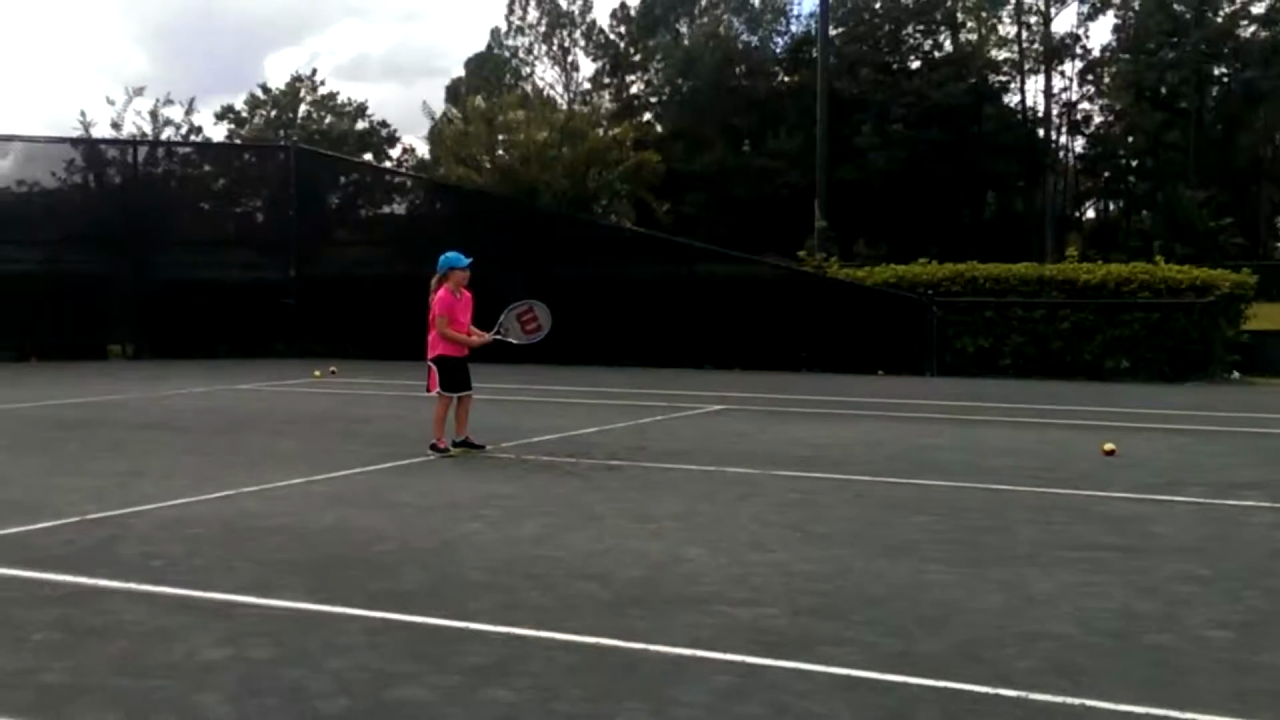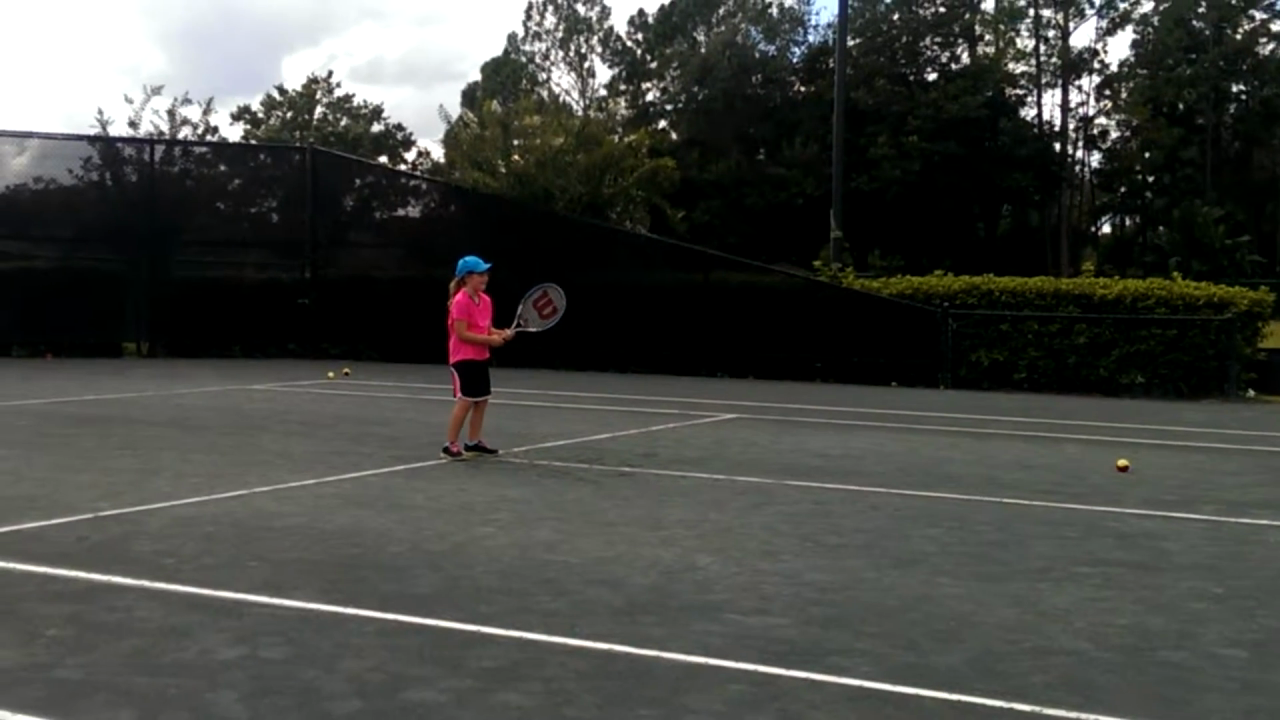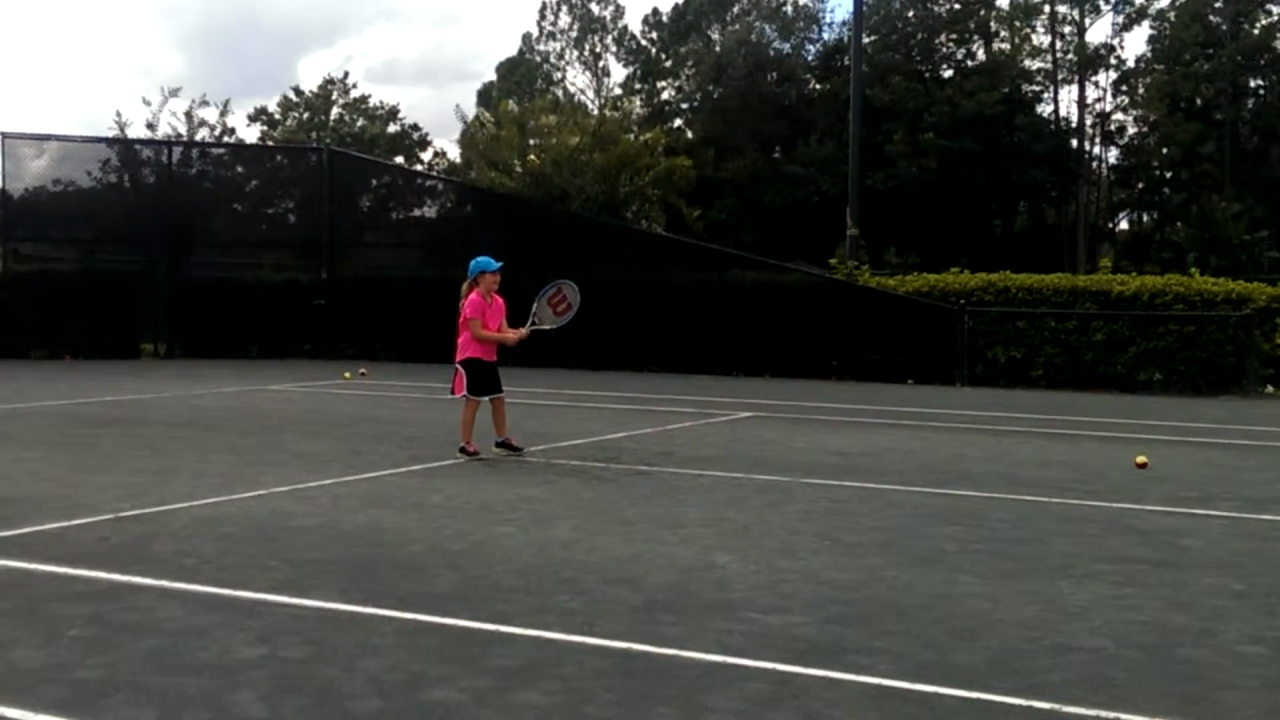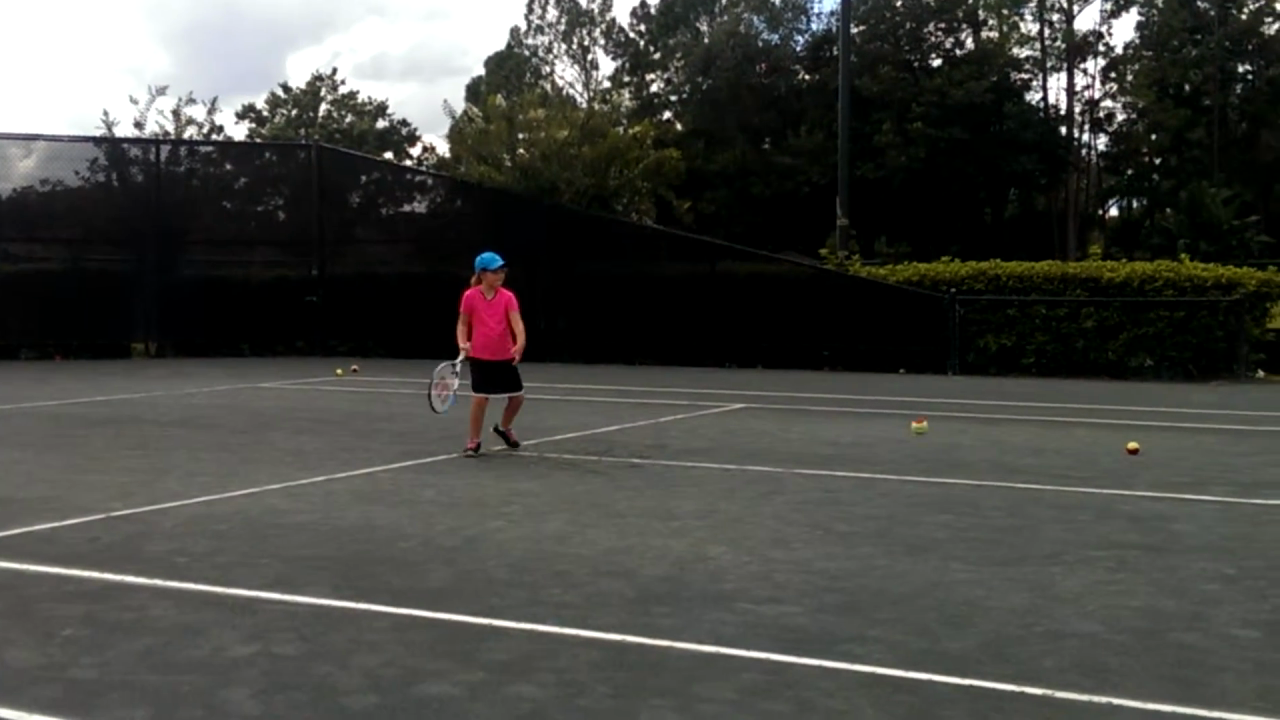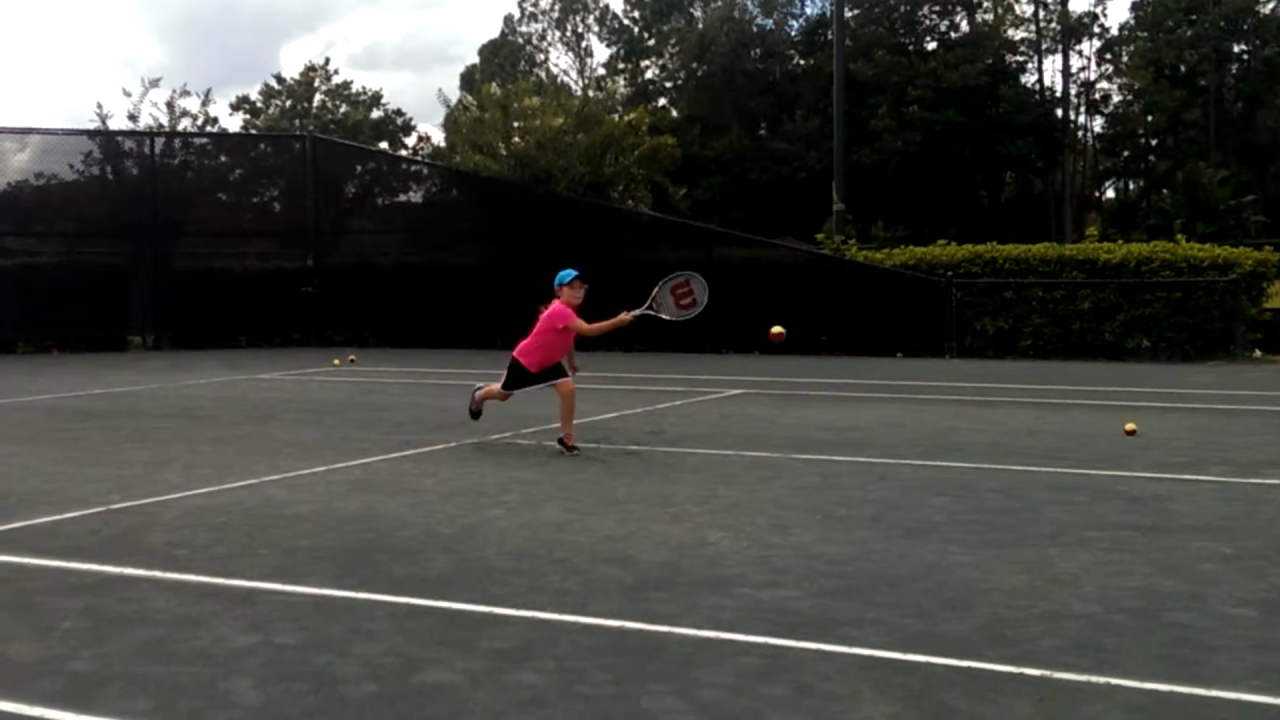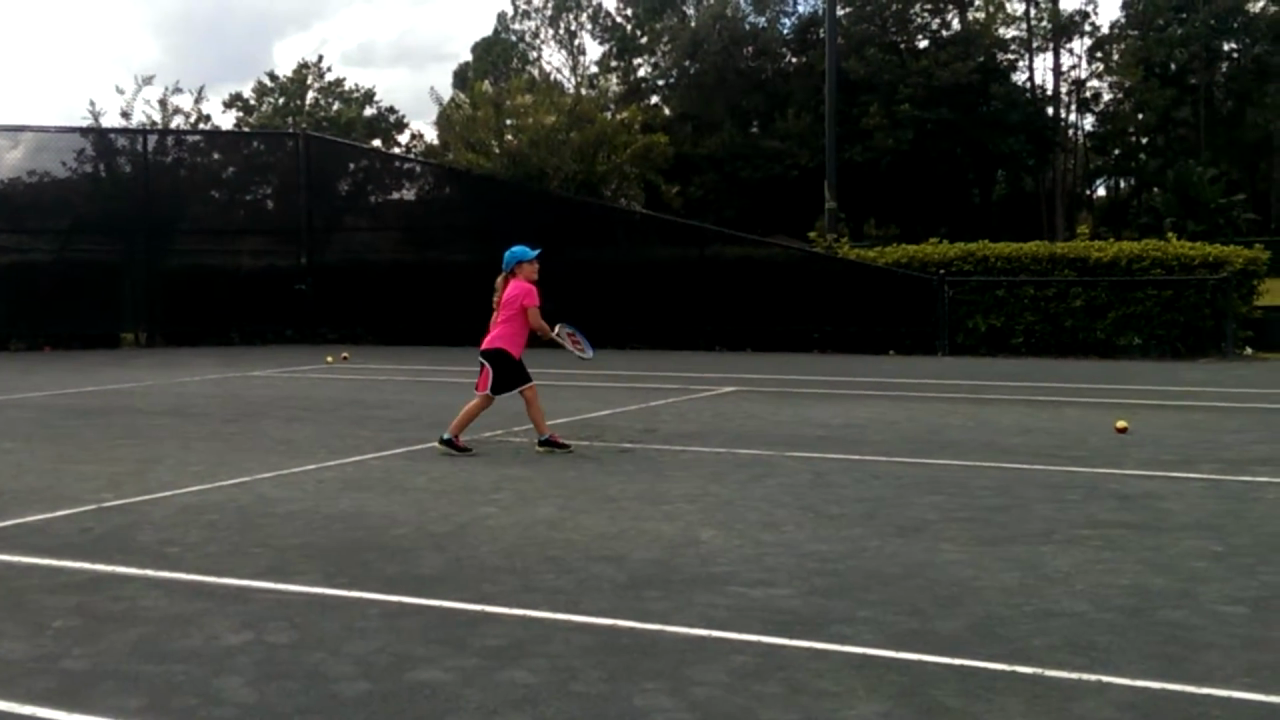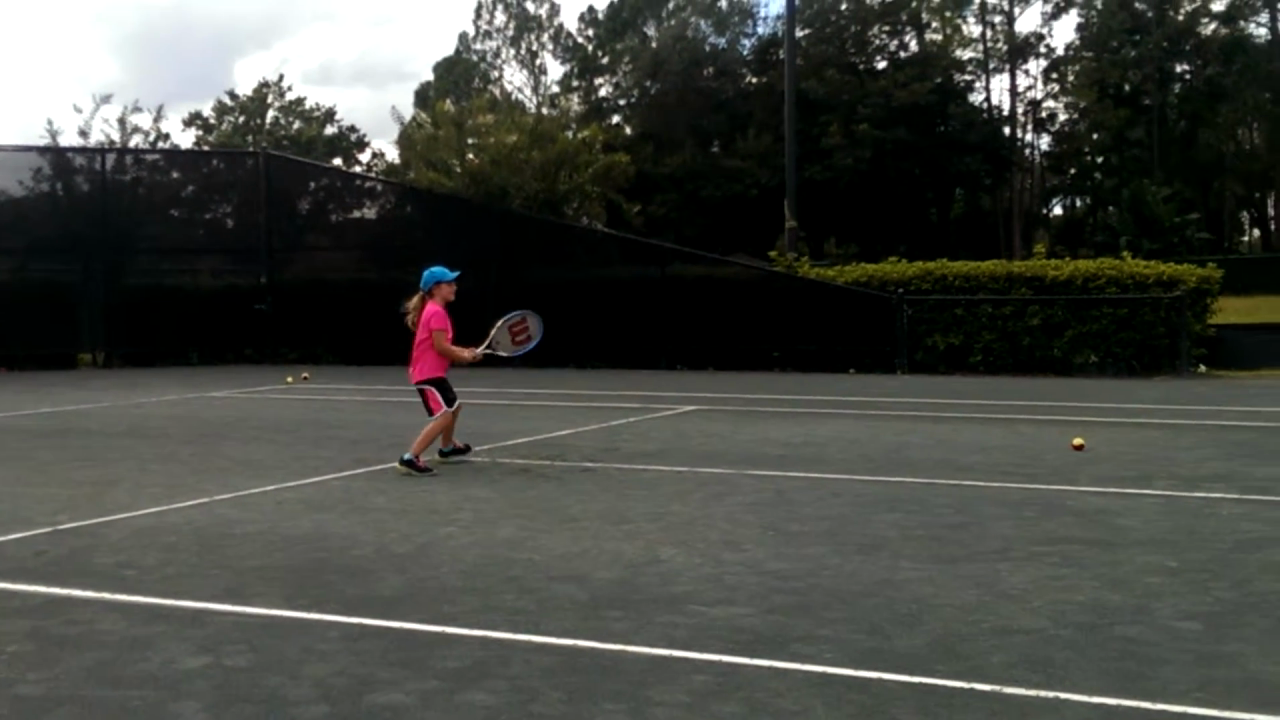
dt=0.7s
person 1, frame 1
left shoulder: (466, 296)
right shoulder: (443, 297)
right elbow: (442, 330)
left wrist: (480, 335)
right wrist: (469, 341)
left hip: (459, 355)
right hip: (443, 355)
left knee: (465, 396)
right knee: (445, 397)
left ankle: (461, 438)
right ankle: (437, 441)
person 1, frame 2
left shoulder: (485, 300)
right shoulder: (461, 301)
right elbow: (461, 333)
left wrist: (501, 334)
right wrist: (489, 340)
left hip: (480, 358)
right hip: (464, 358)
left knee: (481, 401)
right knee: (465, 401)
left ankle: (473, 442)
right ankle: (450, 444)
person 1, frame 3
left shoulder: (498, 301)
right shoulder: (474, 301)
left elbow: (503, 329)
right elbow: (476, 332)
left wrist: (516, 333)
right wrist: (504, 338)
left hip: (489, 358)
right hip: (472, 358)
left knee: (498, 398)
right knee: (473, 400)
left ankle: (502, 439)
right ankle: (466, 444)
person 1, frame 4
left shoulder: (508, 297)
right shoulder: (470, 296)
left elbow: (517, 323)
right elbow: (463, 324)
left wrist: (521, 343)
right wrist: (462, 342)
left hip: (505, 357)
right hip: (480, 357)
left knee: (517, 396)
right knee: (480, 398)
left ankle: (504, 428)
right ankle: (474, 441)
person 1, frame 5
left shoulder: (568, 310)
right shoulder: (561, 311)
right elbow: (586, 330)
left wrist: (572, 363)
right wrist: (618, 321)
left hip: (549, 361)
right hip: (525, 359)
left knee: (568, 390)
right knee: (503, 394)
left ankle: (565, 436)
right ankle: (480, 393)
person 1, frame 6
left shoulder: (510, 289)
right shoulder: (527, 289)
left elbow: (494, 322)
right elbow: (535, 322)
right wrist: (547, 332)
left hip: (507, 352)
right hip: (498, 351)
left knee: (530, 393)
right knee: (486, 398)
left ankle: (545, 438)
right ankle: (448, 437)
person 1, frame 7
left shoulder: (438, 312)
right shoulder: (436, 313)
right elbow: (440, 346)
left wrist: (466, 352)
right wrist: (463, 358)
left hip: (436, 373)
right hip: (428, 375)
left knee: (454, 407)
right knee: (443, 417)
left ankle: (447, 448)
right ankle: (410, 458)
